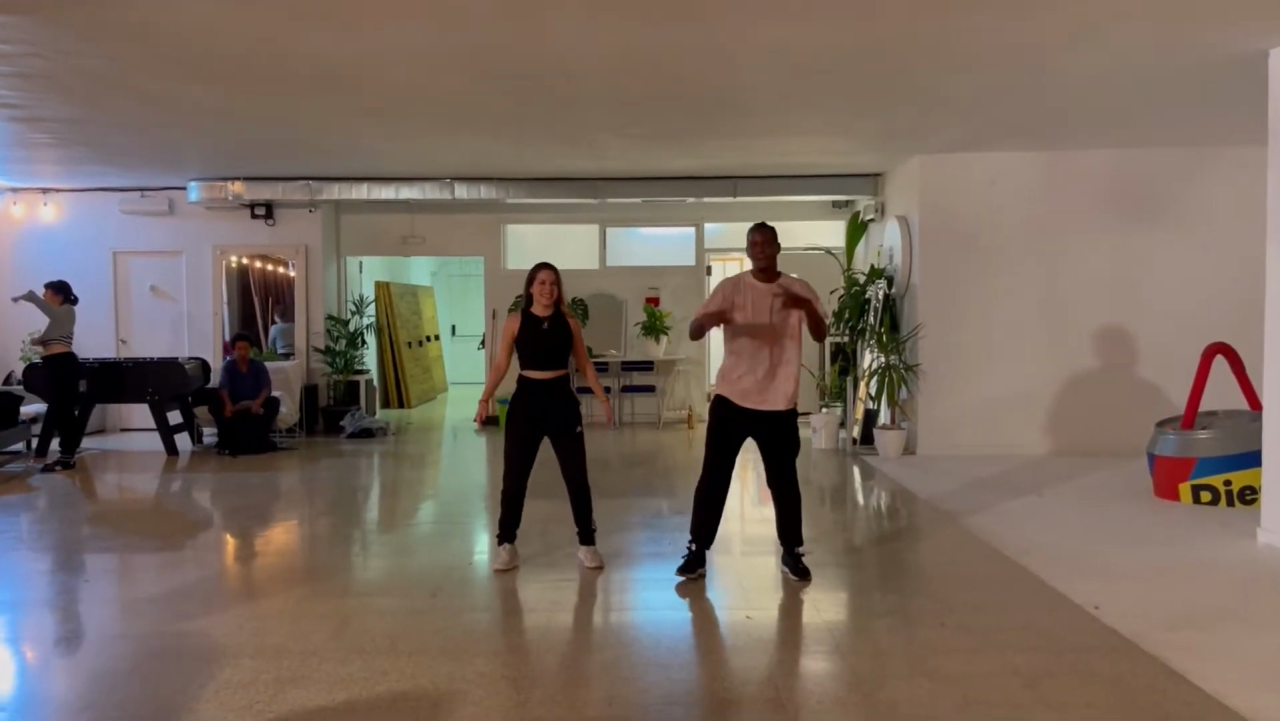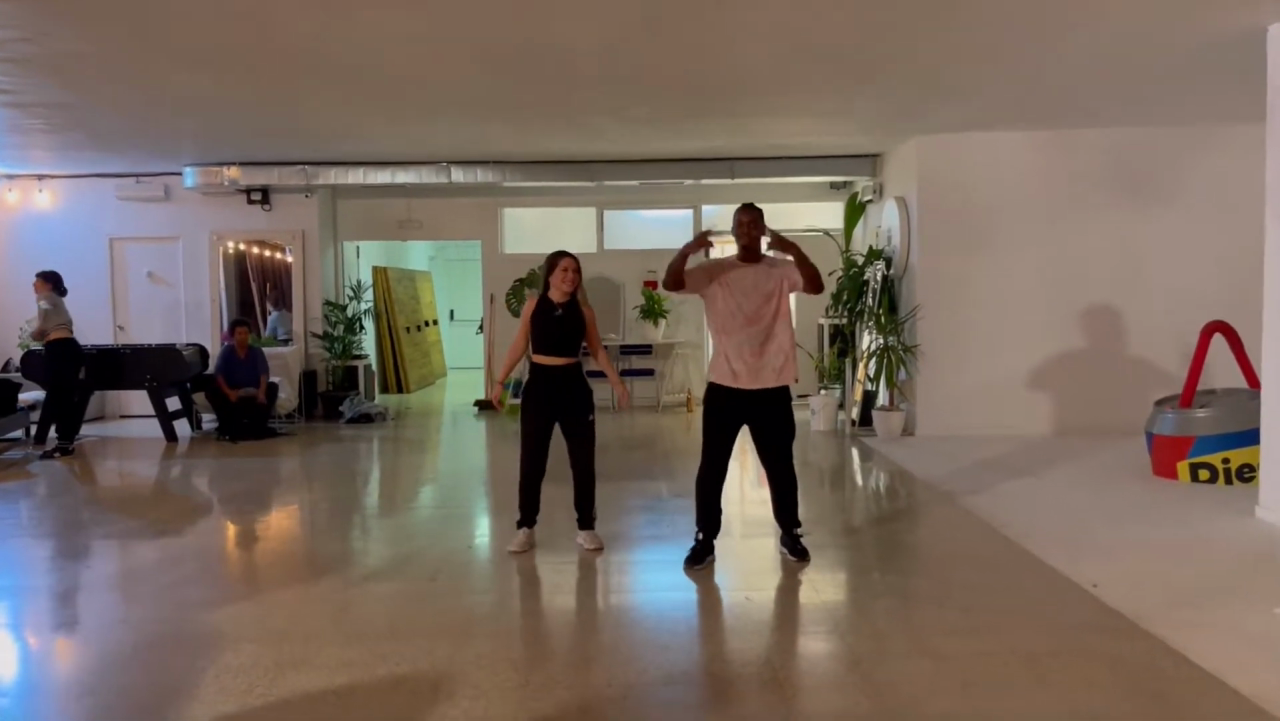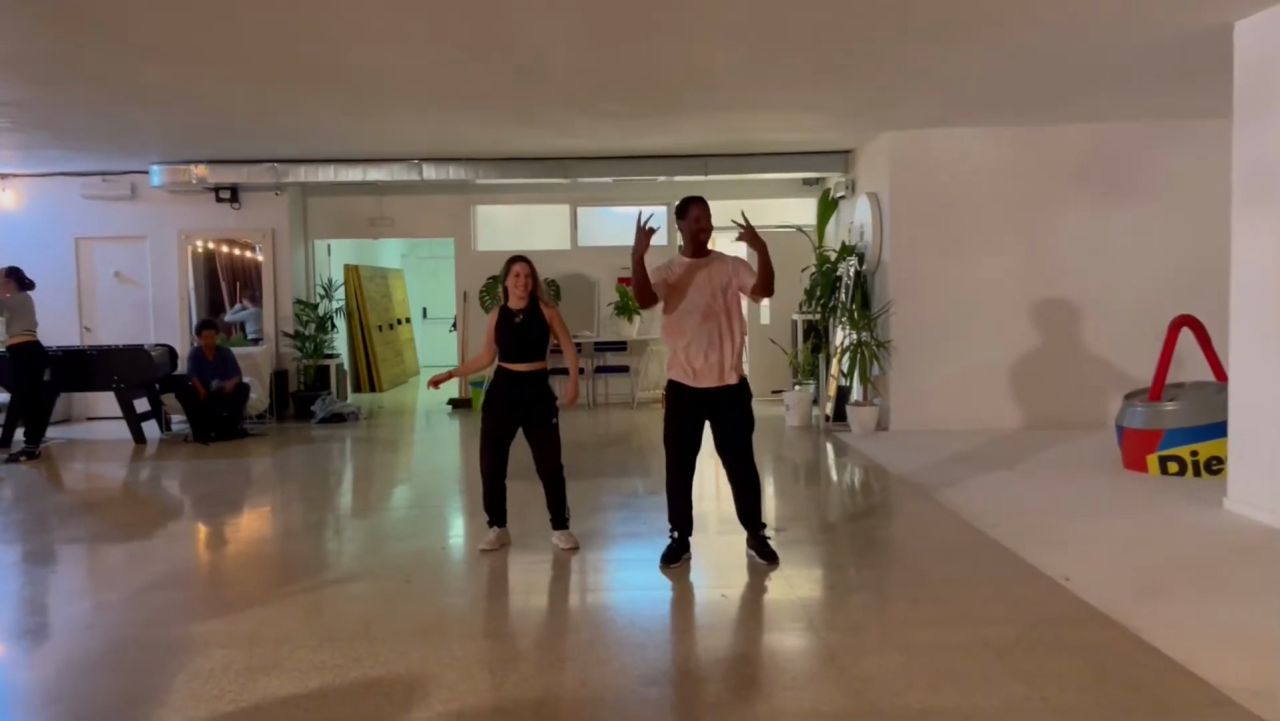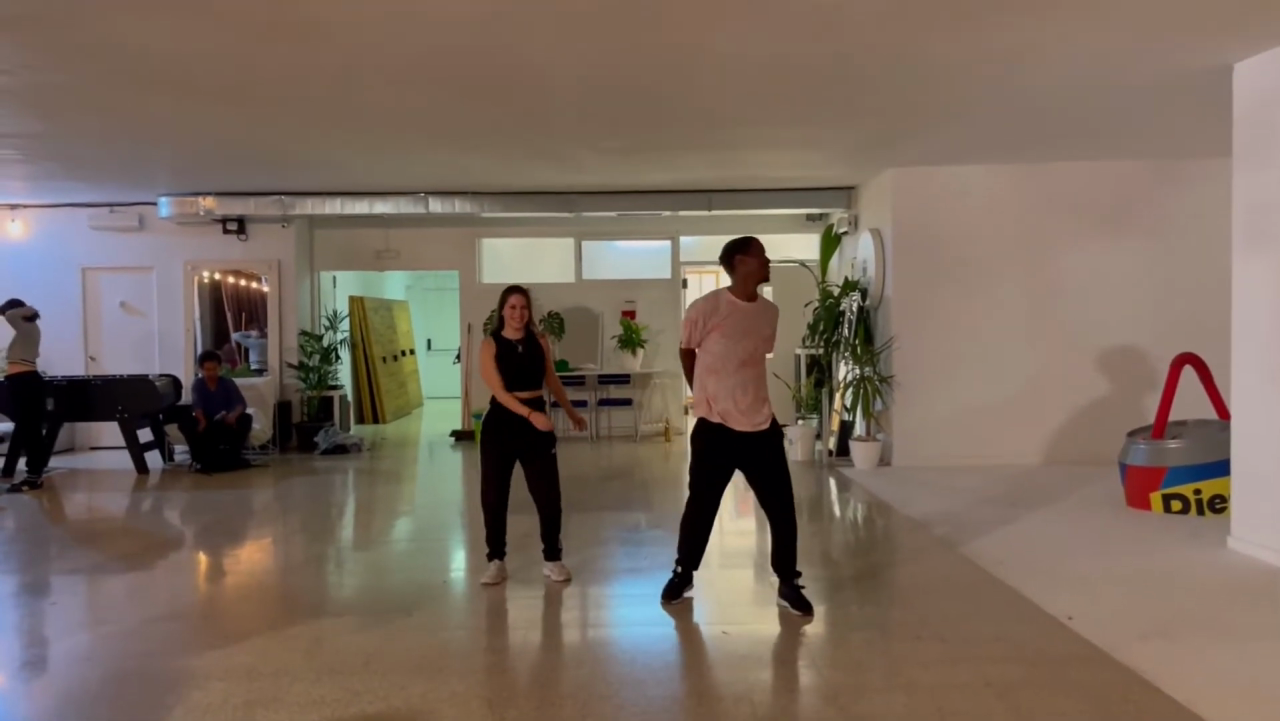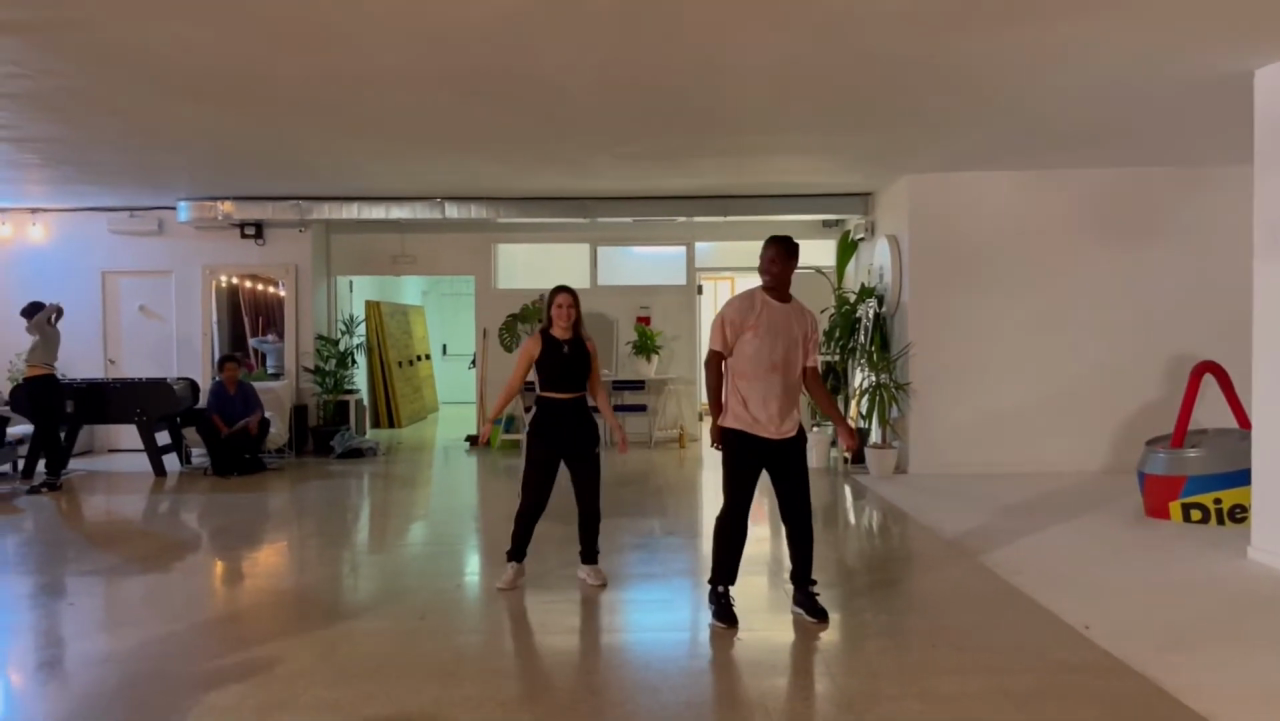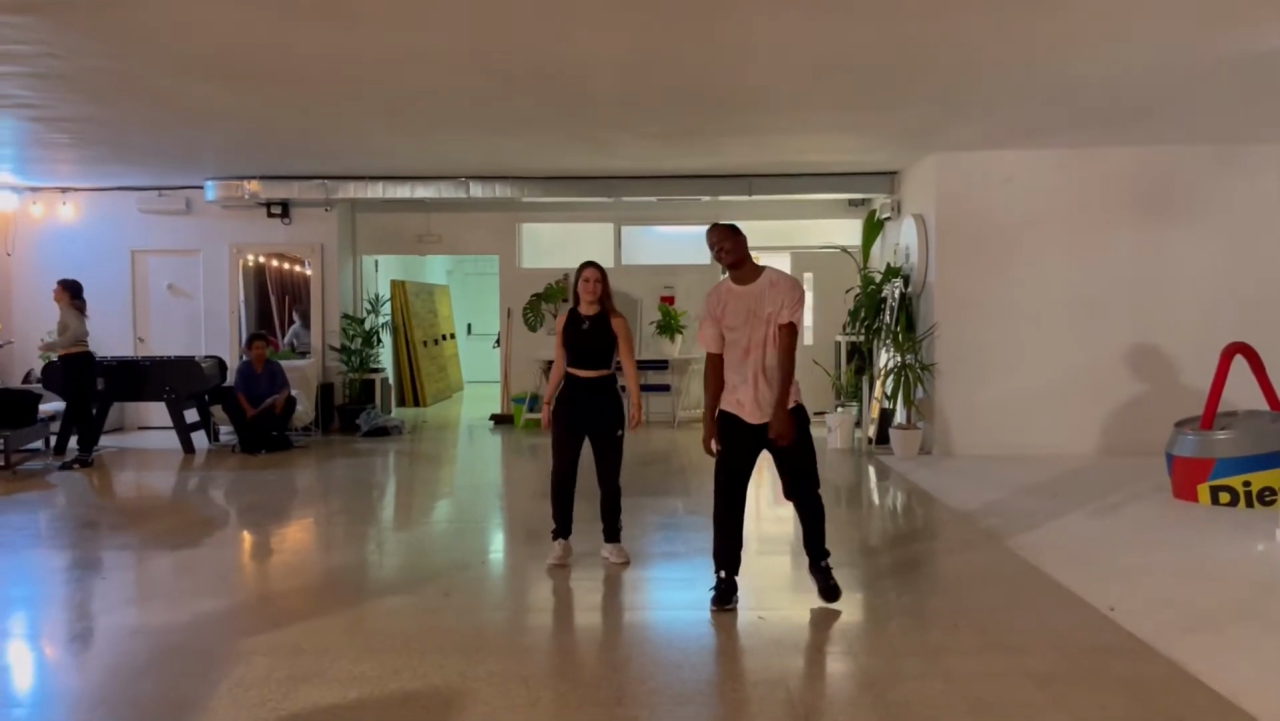
dt=0.5s
person 1, frame 1
left shoulder: (798, 291)
right shoulder: (730, 287)
left elbow: (820, 335)
right elbow: (694, 332)
left wrist: (805, 306)
right wrist: (708, 318)
left hip: (779, 404)
right hip: (731, 400)
left knee: (784, 483)
right knee: (713, 479)
left ankle: (791, 552)
right ankle: (697, 550)
person 1, frame 2
left shoulder: (782, 269)
right shoulder: (713, 272)
left elbow: (816, 287)
right elbow: (671, 284)
left wrist: (794, 251)
right wrist: (687, 251)
left hip: (771, 386)
right hip: (724, 386)
left knee: (780, 465)
right knee: (711, 467)
left ankle: (790, 533)
right ankle: (705, 539)
person 1, frame 3
left shoulder: (732, 266)
right shoulder: (665, 270)
left elbow: (765, 291)
right elbow: (645, 300)
left wrist: (761, 251)
right wrist: (637, 254)
left hip: (729, 382)
right hip: (684, 384)
left knee: (740, 462)
right knee: (679, 466)
left ankle: (755, 534)
right ankle: (680, 538)
person 1, frame 4
left shoulder: (769, 313)
right shoulder: (706, 308)
right elbow: (687, 354)
left hip: (761, 425)
right hip: (714, 424)
left knee: (781, 504)
right knee: (702, 503)
left ankle: (788, 582)
right ankle: (683, 573)
person 1, frame 5
left shoulder: (804, 319)
right shoulder: (738, 308)
left elbow: (811, 377)
right elbow: (713, 363)
left wrist: (839, 421)
right wrist: (714, 418)
left hip: (788, 431)
right hip: (741, 429)
left knee: (798, 513)
right knee: (735, 510)
left ankle: (803, 591)
right ankle: (720, 590)
person 1, frame 6
left shoulder: (784, 286)
right shoulder: (715, 299)
left elbow: (786, 347)
right elbow: (714, 362)
left wrist: (782, 406)
right wrist: (710, 418)
left hip: (783, 409)
right hip: (735, 414)
left knee: (804, 491)
right knee: (727, 497)
left ankle: (819, 562)
right ankle: (725, 578)
person 2, frame 1
left shoulder: (569, 322)
right shoulder: (516, 321)
left elbow: (584, 364)
right elbow: (501, 364)
left wrist: (604, 399)
right wrist: (486, 398)
left hip: (562, 400)
right hip: (527, 400)
left knee: (577, 476)
right knee: (515, 478)
left ankle: (587, 544)
right ankle: (507, 545)
person 2, frame 2
left shoulder: (583, 309)
right shoulder: (533, 305)
left elbow: (597, 350)
right elbow: (520, 344)
left wrist: (618, 383)
right wrist: (500, 380)
left hip: (574, 387)
right hip: (539, 386)
left knee: (583, 462)
right knee: (532, 462)
left ankle: (586, 528)
right ankle: (526, 528)
person 2, frame 3
left shoulder: (546, 311)
right shoulder: (497, 315)
left elbow: (568, 348)
right elbow: (486, 357)
left wrist: (573, 379)
right wrist: (450, 374)
left hip: (537, 391)
right hip: (502, 392)
left knee: (550, 465)
right knee: (491, 466)
left ankle: (560, 527)
right ankle: (497, 528)
person 2, frame 4
left shoulder: (539, 342)
right shoulder: (490, 345)
left elbow: (551, 382)
right elbow: (498, 392)
left wrist: (572, 413)
right wrist: (530, 414)
left hip: (537, 428)
right hip: (500, 425)
left knee: (549, 497)
right knee: (493, 498)
left ankle: (552, 559)
right ankle: (496, 561)
person 2, frame 5
left shoulder: (586, 345)
right shoulder: (536, 342)
left elbow: (597, 388)
right elbow: (515, 384)
left wrist: (615, 425)
right wrist: (491, 420)
left hip: (581, 422)
right hip: (546, 422)
left knee: (589, 498)
right knee: (533, 497)
left ankle: (589, 562)
right ankle: (515, 563)
person 2, frame 6
left shoulder: (615, 320)
right shoulder: (565, 319)
left elbow: (628, 364)
right elbow: (560, 363)
left wrist: (635, 402)
right wrist: (547, 401)
left hip: (605, 398)
right hip: (571, 398)
left knee: (609, 476)
right knee: (562, 473)
left ankle: (612, 541)
right ankle: (561, 540)
person 3, frame 1
left shoulder: (65, 311)
right shoulder: (57, 314)
left elbow: (42, 304)
right elbow: (49, 340)
left wrist: (25, 297)
right wrist: (39, 340)
left hip: (63, 363)
right hip: (57, 364)
left knee: (62, 411)
right knee: (60, 412)
left ankle: (67, 457)
right ankle: (67, 456)
person 3, frame 2
left shoulder: (46, 298)
right shoulder: (52, 301)
left elbow: (44, 305)
right elbow: (42, 333)
right wrist: (37, 332)
left hip: (62, 349)
right hip: (62, 349)
left knee: (60, 397)
right knee: (61, 397)
left ankle: (65, 444)
right ankle: (65, 442)
person 3, frame 3
left shoulder: (18, 299)
right shoulder: (20, 299)
left hip: (25, 352)
right hip: (27, 352)
left knee: (26, 400)
right knee: (27, 400)
left ankle: (32, 448)
right ankle: (32, 445)
person 3, frame 4
left shoulder: (28, 329)
right shoulder: (27, 329)
left wrist: (25, 311)
right wrist: (27, 311)
left hip: (24, 382)
right hip: (23, 382)
left knee: (28, 429)
right knee: (28, 429)
left ankle: (34, 477)
right ankle: (35, 474)
person 3, frame 5
left shoulder: (50, 332)
right shoulder: (44, 333)
left elbow: (38, 323)
right elbow: (32, 328)
left wrist: (49, 310)
right wrist: (50, 310)
left hip: (43, 385)
right hip: (38, 385)
left knee: (47, 432)
right knee: (44, 432)
left ankle: (53, 479)
right ankle: (53, 476)
person 3, frame 6
left shoulder: (69, 312)
right shoulder: (68, 312)
left elbow: (76, 332)
left wrist: (52, 345)
right wrist: (53, 345)
left hip: (78, 362)
right hip: (74, 362)
left knee: (79, 408)
right knee: (78, 408)
left ankle: (85, 455)
right ankle: (85, 453)
